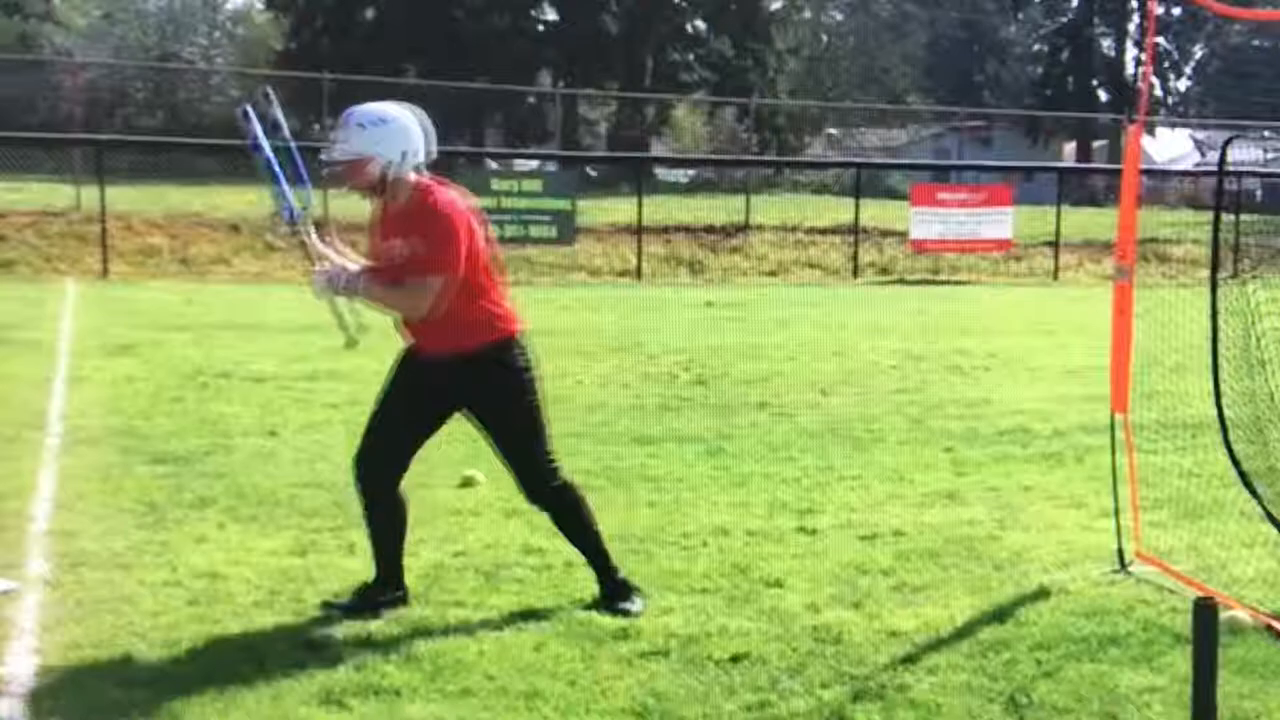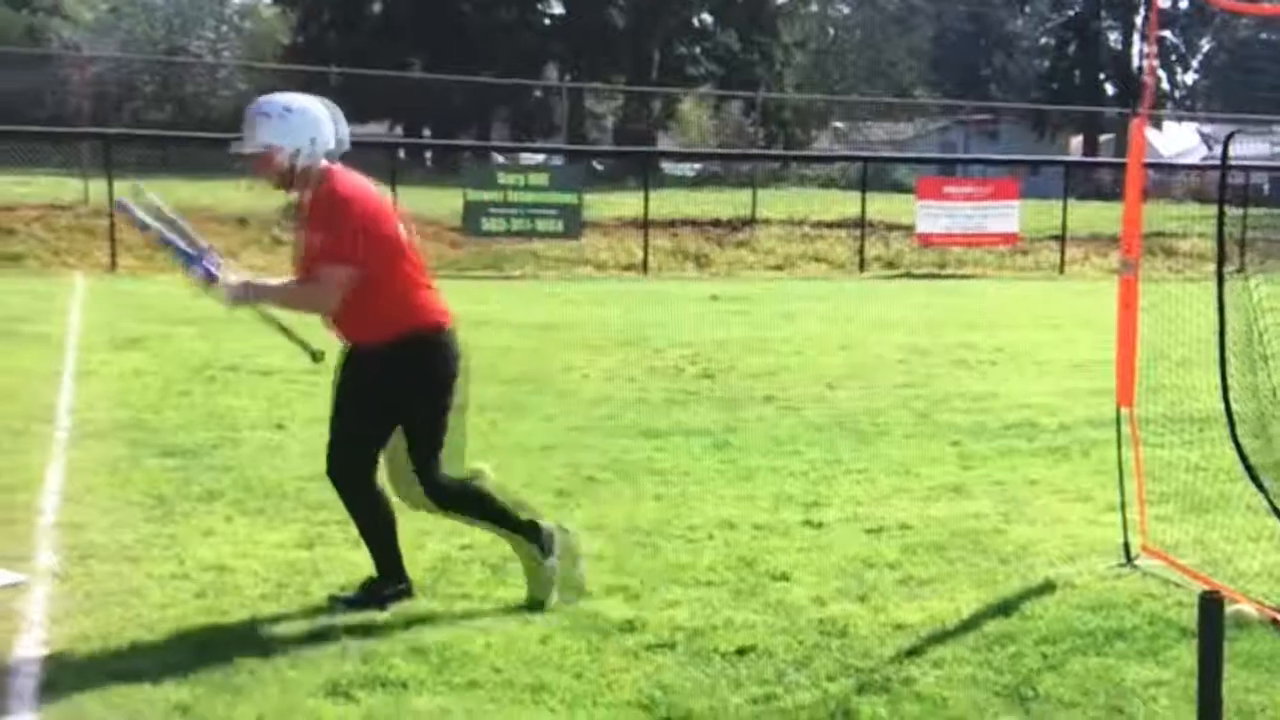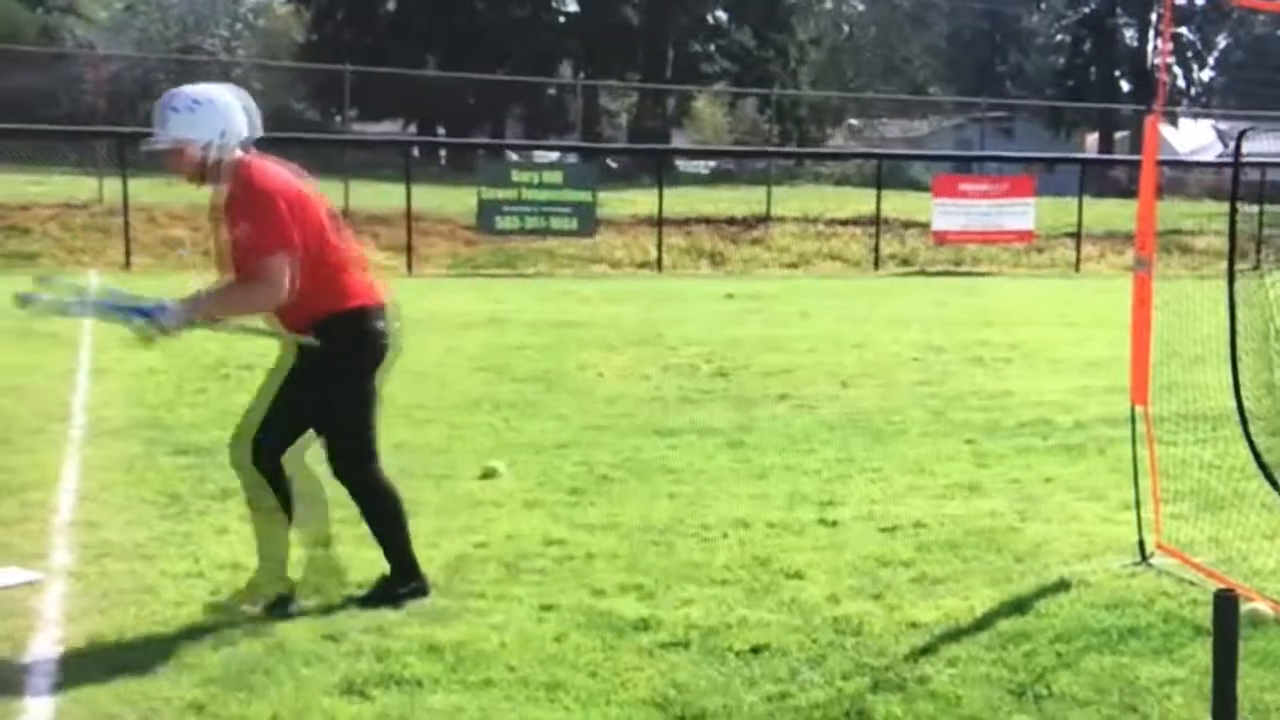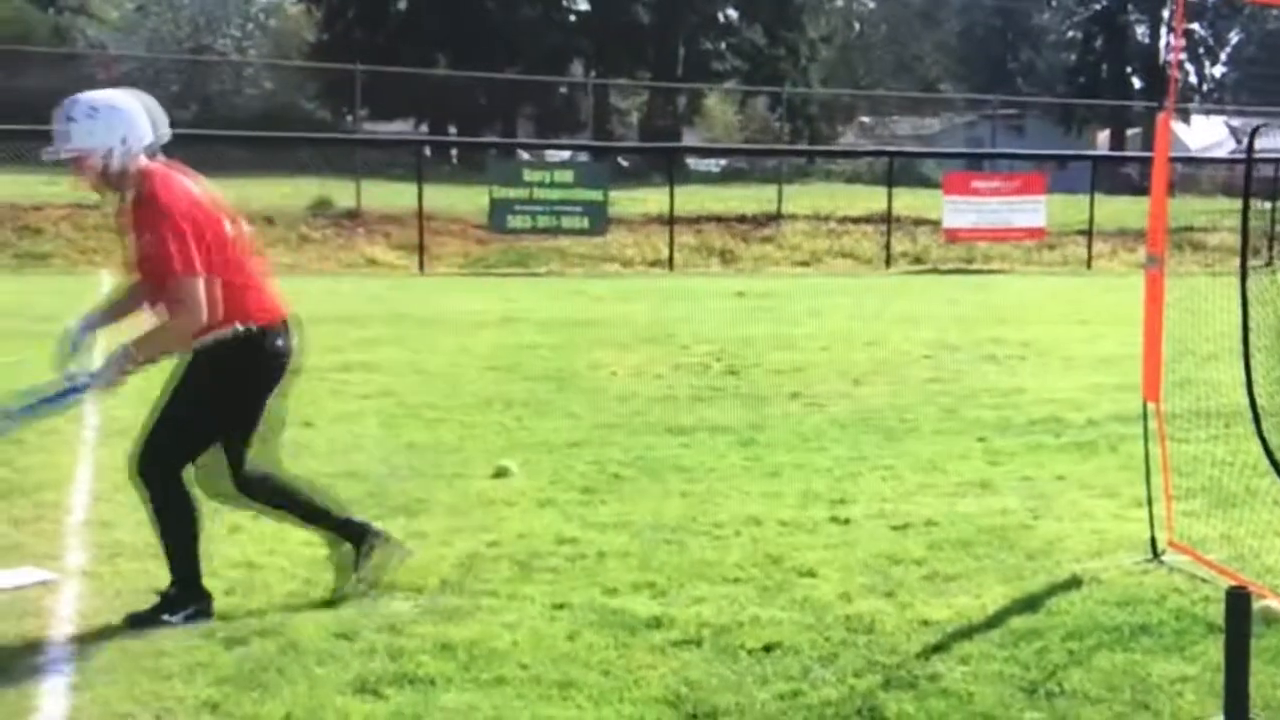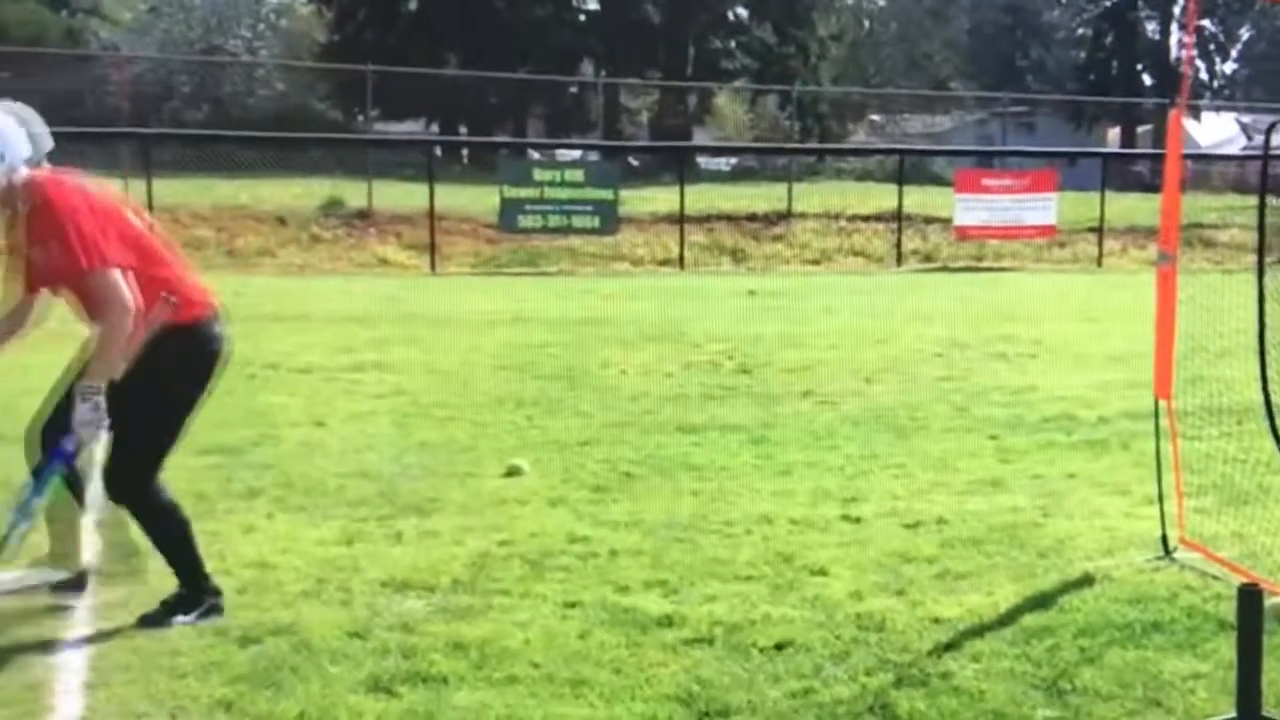
dt=0.2s
person 1, frame 1
left shoulder: (443, 211)
right shoulder: (387, 210)
left elbow: (418, 303)
right elbow: (380, 279)
left wrist: (343, 282)
right wrist: (337, 270)
left hip: (490, 359)
right hip: (428, 359)
left knee: (540, 479)
right knee: (374, 469)
left ankle: (615, 583)
right ankle: (387, 585)
person 1, frame 2
left shoulder: (346, 201)
right shoulder: (314, 201)
left elbow: (326, 296)
right elbow: (317, 284)
left wrist: (250, 290)
right wrist: (254, 288)
left hip: (420, 349)
right hip: (373, 349)
left knee: (430, 483)
right knee: (346, 468)
left ankle: (539, 539)
right ankle: (389, 580)
person 1, frame 3
left shoulder: (264, 189)
right shoulder: (242, 184)
left elbow: (272, 290)
right elbow: (250, 278)
left wrist: (188, 310)
right wrist: (182, 304)
left hip: (343, 332)
right hip: (335, 331)
left knee: (257, 451)
right knee: (354, 465)
left ankle: (276, 581)
right ankle: (406, 576)
person 1, frame 4
left shoulder: (165, 202)
right shoulder: (146, 195)
left elbow: (195, 314)
right elbow: (150, 282)
left wrist: (122, 360)
right wrist: (91, 322)
left hip: (245, 346)
right hip: (249, 340)
left knee: (155, 466)
right knee: (237, 475)
left ankle: (188, 596)
right ankle: (362, 540)
person 1, frame 5
left shoulder: (63, 206)
left elbow: (123, 308)
left wrist: (92, 390)
left hip: (183, 335)
right hip: (140, 337)
left knee: (126, 476)
right knee: (55, 438)
left ankle: (200, 594)
